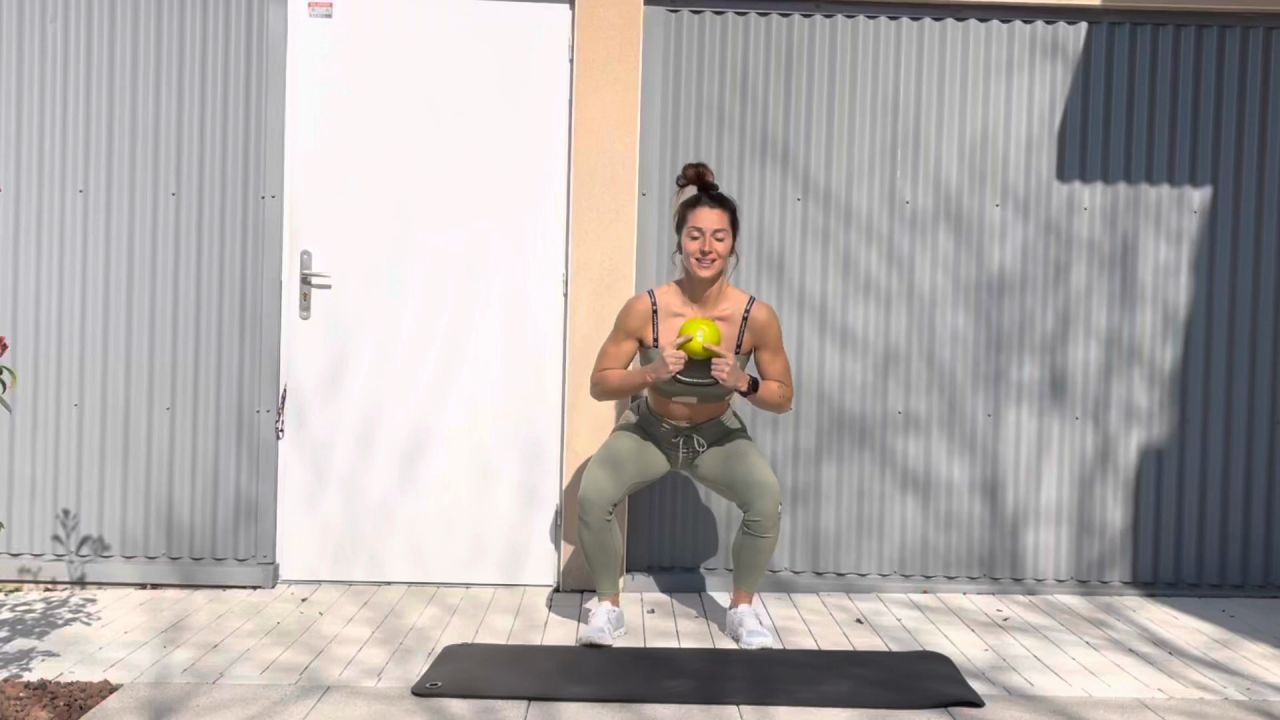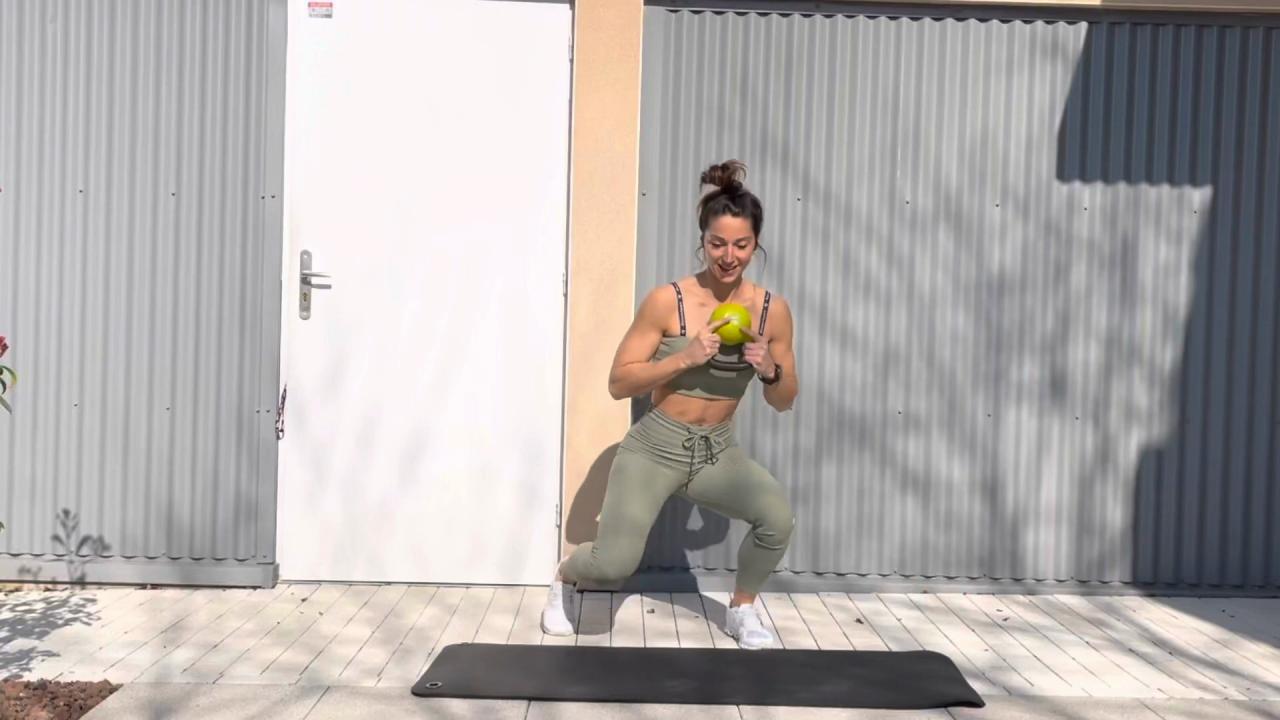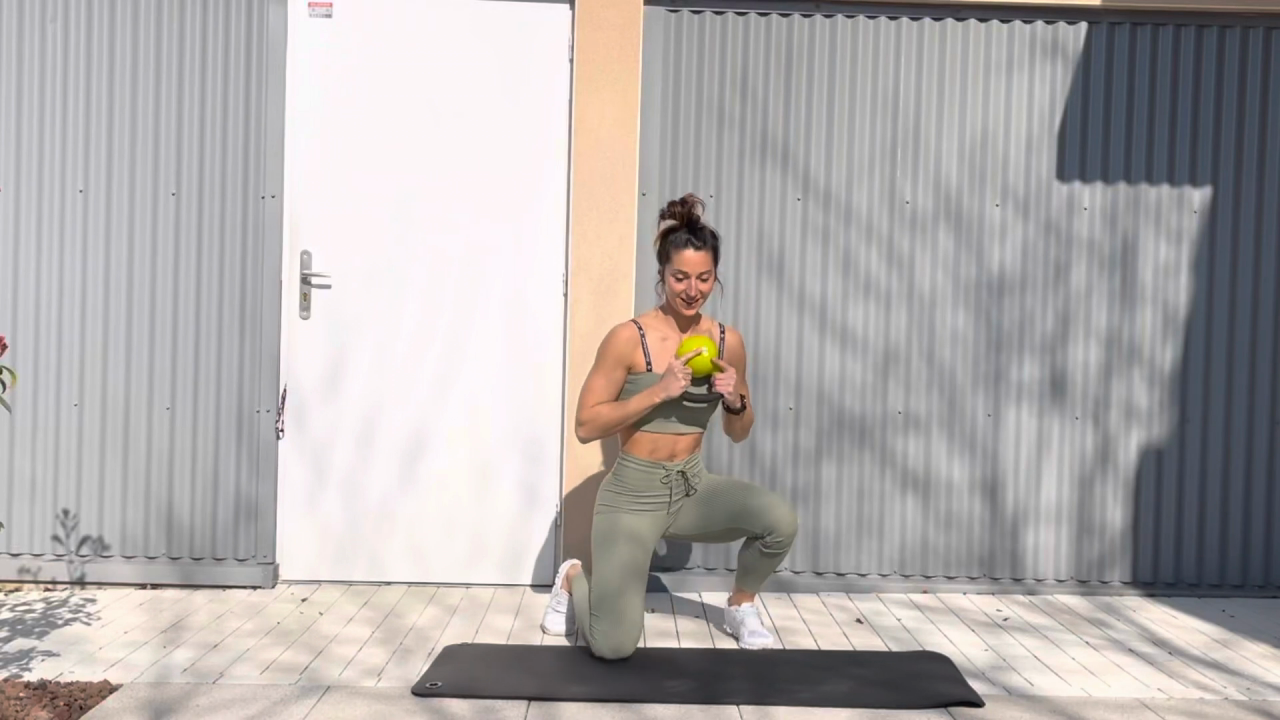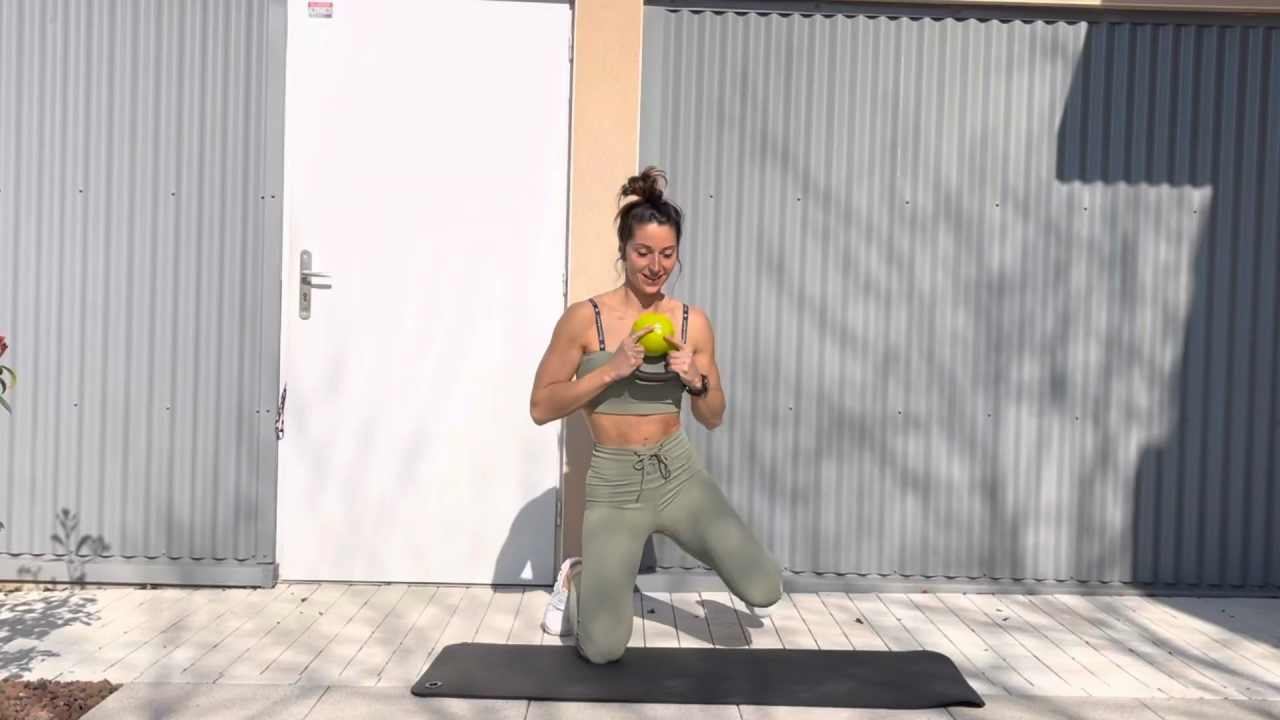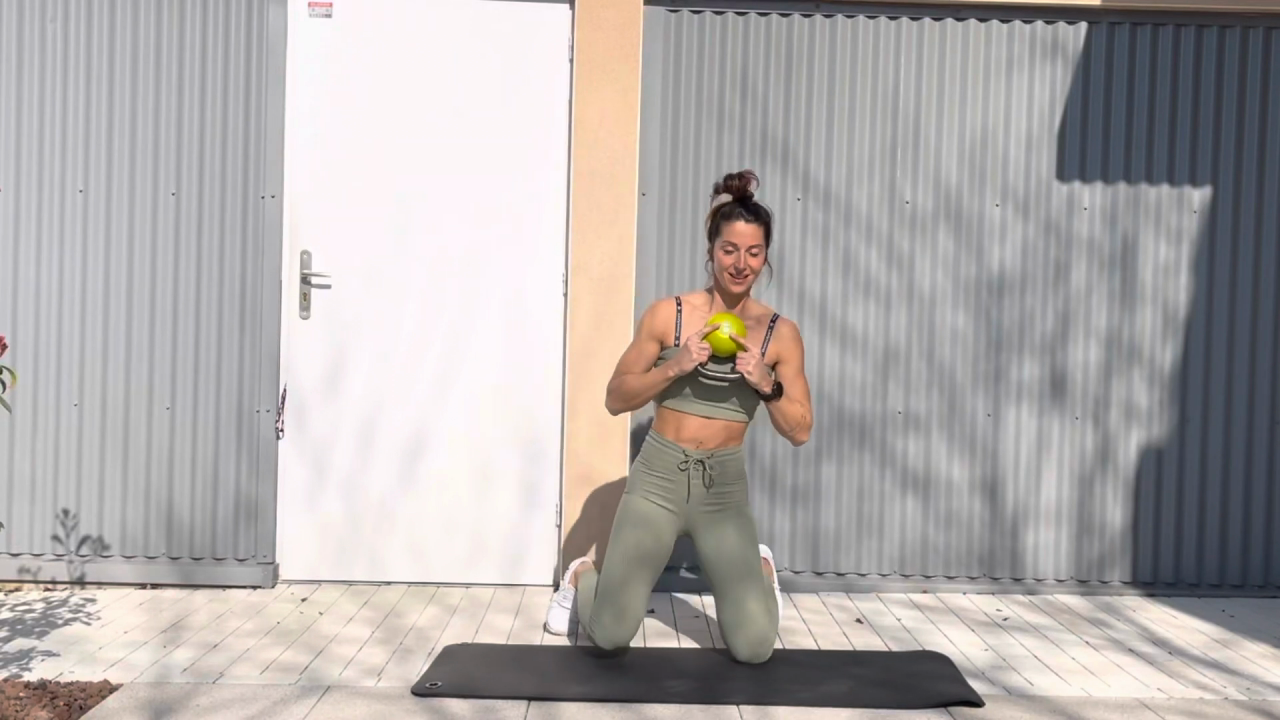
dt=0.4s
person 1, frame 1
left shoulder: (756, 316)
right shoulder: (645, 308)
left elbow: (783, 399)
right elbow: (599, 385)
left wrist: (743, 383)
right wrist: (652, 373)
left hip: (716, 435)
right hip: (649, 430)
left knee: (766, 500)
right knee: (593, 495)
left ankle: (741, 609)
right ankle: (608, 605)
person 1, frame 2
left shoulder: (773, 310)
right shoulder: (668, 301)
left elbow: (786, 400)
right elbow: (619, 383)
left wrist: (769, 369)
right wrist: (687, 356)
left hip: (719, 452)
right hip: (654, 447)
left knee: (778, 515)
right knee: (612, 565)
left ankle: (742, 608)
right ankle: (568, 573)
person 1, frame 3
left shoulder: (728, 342)
right shoulder: (627, 339)
left elbow: (739, 433)
right elbow: (586, 426)
left wrist: (737, 400)
right wrist: (657, 391)
left hip: (693, 486)
right hip: (630, 495)
left knee: (780, 520)
right knee: (613, 644)
left ankle: (740, 606)
right ankle: (576, 581)
person 1, frame 4
left shoulder: (693, 322)
right shoulder: (584, 318)
left elbow: (713, 416)
right elbow: (541, 408)
left wrist: (695, 379)
right wrist: (611, 369)
left hip: (680, 476)
right hip: (614, 487)
left knee: (763, 593)
right knee: (601, 650)
left ankle: (750, 563)
right ankle: (575, 581)
person 1, frame 5
left shoulder: (781, 332)
right shoulder: (667, 314)
left elbow: (800, 431)
right elbow: (616, 399)
left wrist: (768, 384)
right wrist: (675, 367)
left hip: (724, 488)
right hip: (658, 476)
left knee: (754, 648)
right knee: (610, 635)
left ankle: (759, 569)
right ankle: (584, 579)
